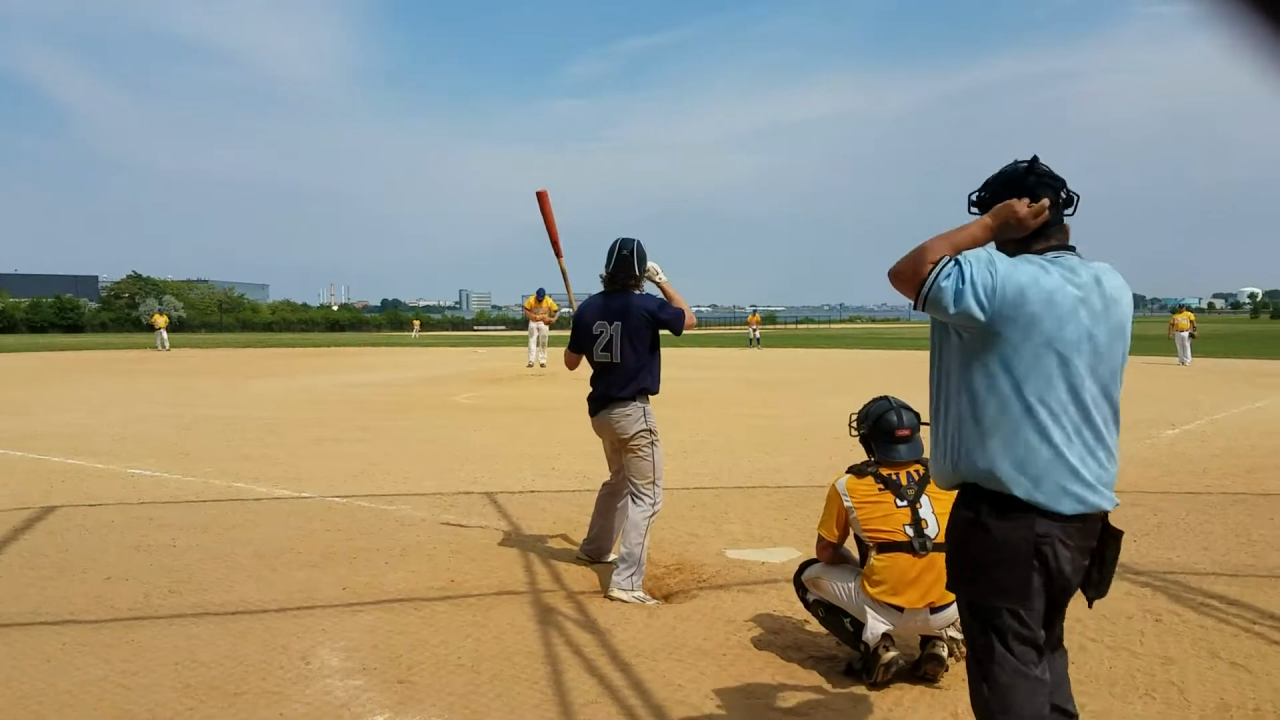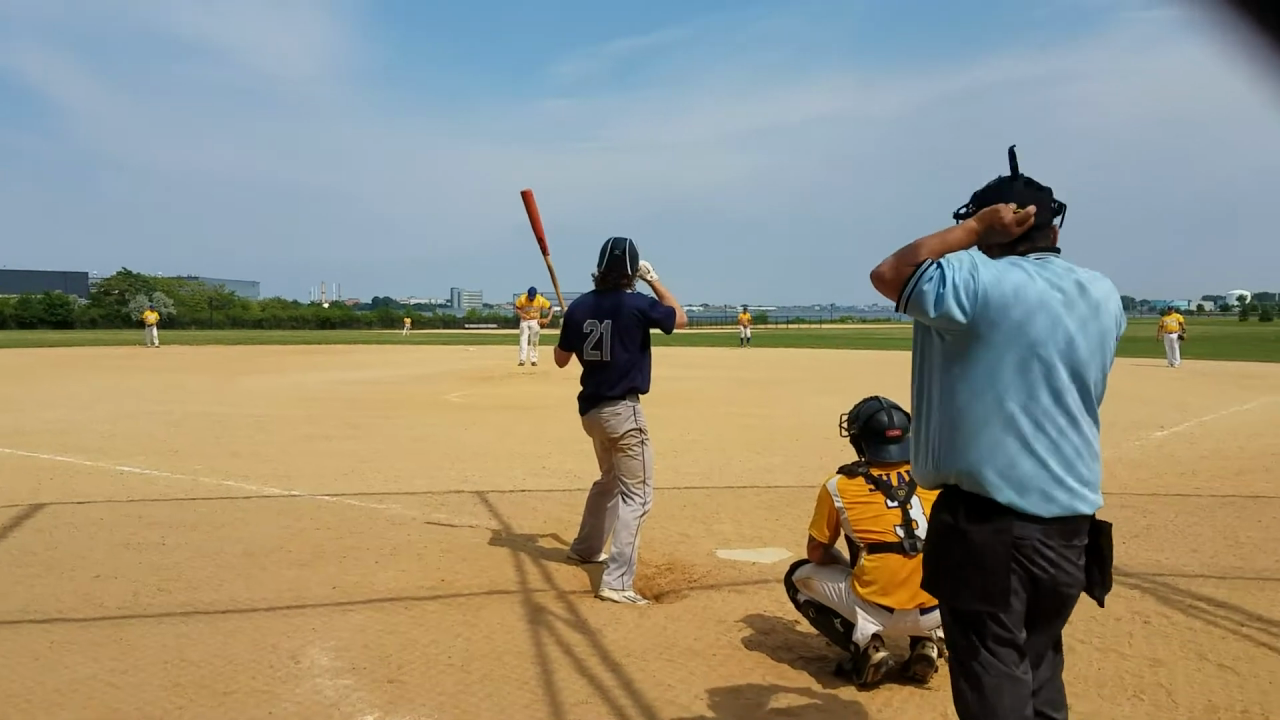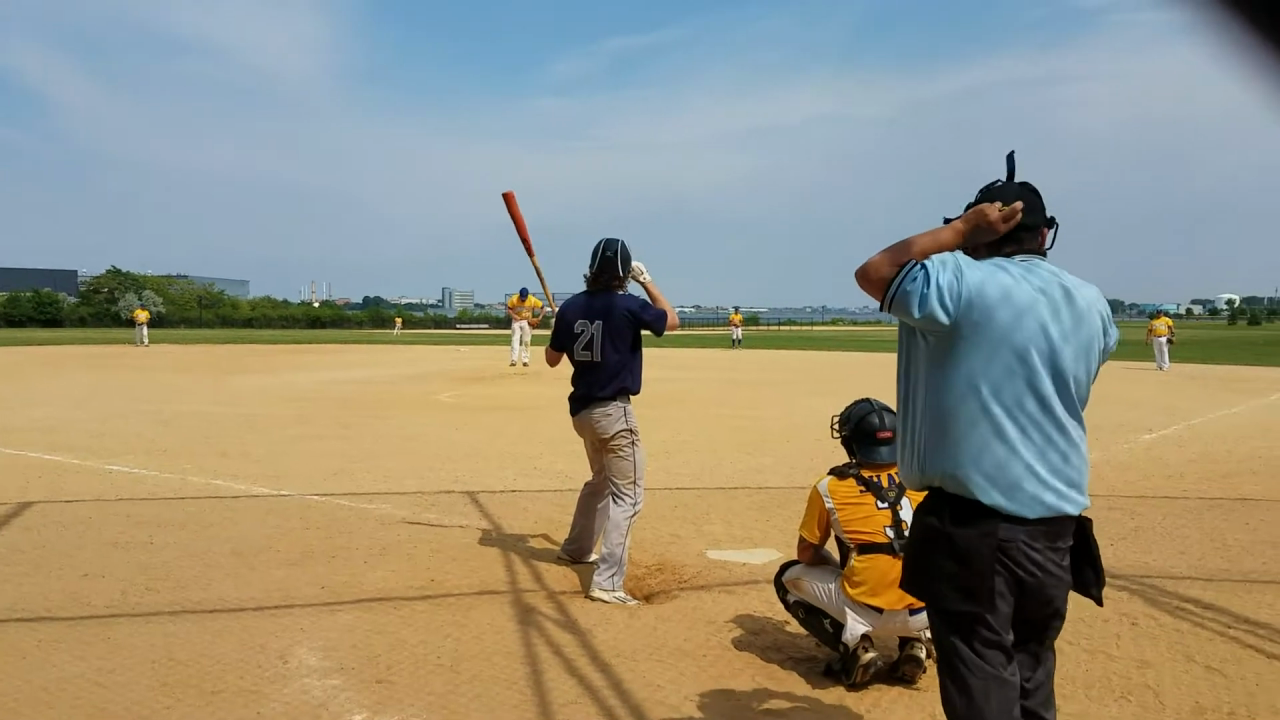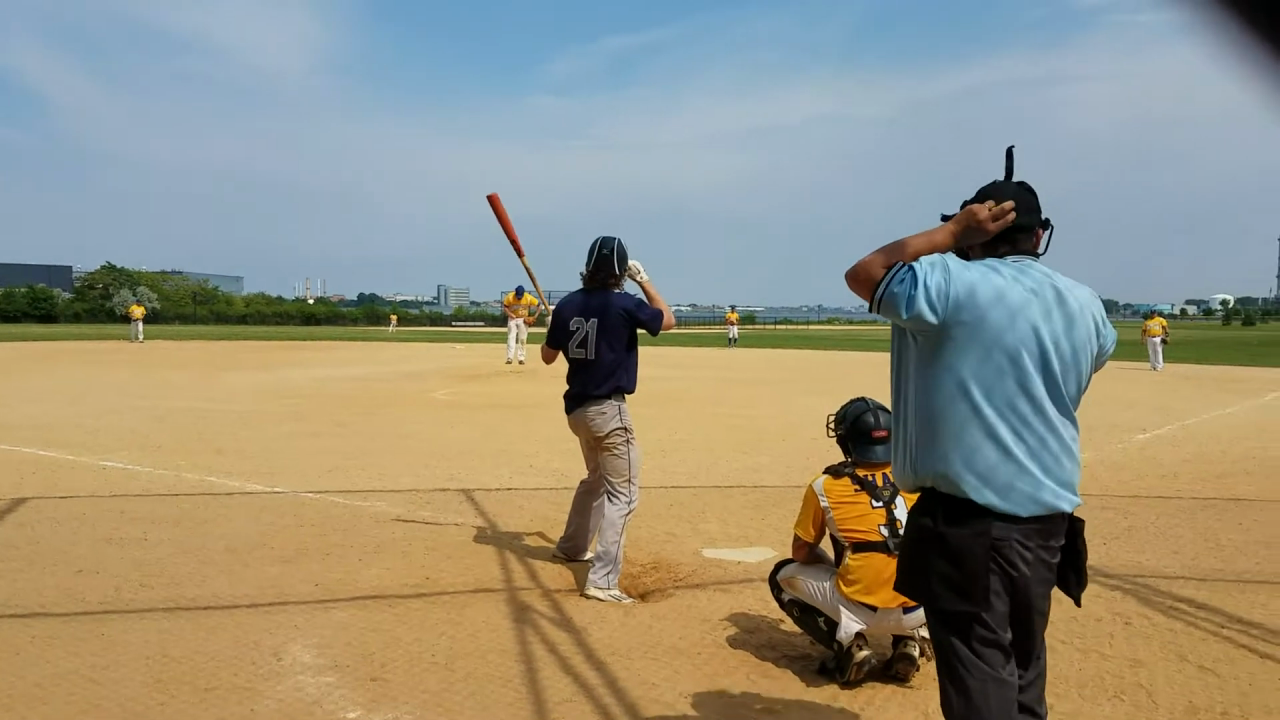
dt=0.1s
person 1, frame 1
left shoulder: (997, 279)
right shoulder: (1113, 286)
left elbow: (907, 273)
left wrist: (989, 224)
left hip: (1005, 515)
right hip: (1083, 511)
left knee: (1009, 666)
right knee: (1040, 648)
person 1, frame 2
left shoulder: (976, 280)
right shoulder: (1102, 293)
left elbow: (887, 275)
left wrist: (971, 231)
left hip: (985, 519)
right hip: (1069, 518)
left knee: (992, 672)
right knee: (1038, 663)
person 1, frame 3
left shoulder: (963, 282)
right shoulder: (1090, 300)
left elbow: (872, 273)
left wrist: (960, 232)
left hip: (971, 521)
right hip: (1055, 520)
right knee: (1029, 667)
person 1, frame 4
left shoulder: (952, 282)
right shoulder: (1083, 300)
left elbow: (862, 275)
left wrist: (949, 233)
left hip: (966, 520)
right hip: (1047, 516)
left knee: (978, 671)
right knee: (1021, 661)
person 2, frame 1
left shoulder: (588, 308)
right shoulder: (646, 306)
left elbow: (571, 362)
right elbow: (689, 320)
right wrist: (662, 281)
left hip: (601, 410)
right hip: (632, 411)
left knee: (619, 479)
right knee: (646, 495)
left ankle: (595, 548)
right ankle: (626, 582)
person 2, frame 2
left shoulder: (579, 307)
right shoulder: (637, 305)
left elbow: (561, 359)
right elbow: (680, 318)
right wrist: (653, 279)
left hip: (591, 408)
right hip: (622, 410)
left knee: (610, 479)
right knee: (636, 494)
left ankle: (585, 548)
right ankle: (617, 582)
person 2, frame 3
left shoulder: (570, 307)
right shoulder: (628, 306)
left elbow: (552, 359)
right elbow: (672, 321)
right wrist: (646, 280)
left hip: (582, 409)
right hip: (613, 411)
left knee: (601, 479)
right knee: (627, 495)
left ankle: (575, 549)
right ankle: (607, 582)
person 2, frame 4
left shoulder: (567, 305)
right shoulder: (624, 305)
left elbow: (548, 356)
right elbow: (668, 321)
right wrist: (643, 280)
left hip: (577, 407)
right hip: (608, 409)
left knee: (596, 477)
right knee: (622, 493)
left ankle: (571, 546)
right ankle: (602, 580)
person 3, frame 1
left shoulder: (848, 486)
left elbow: (825, 553)
left hip: (886, 611)
right hip: (945, 611)
left knee: (808, 575)
left ankle: (876, 646)
right ankle: (938, 641)
person 3, frame 2
left shoulder: (839, 486)
left elbow: (817, 553)
left hip: (876, 611)
right hip: (934, 612)
left knee: (799, 576)
left ankle: (865, 647)
right ankle: (925, 642)
person 3, frame 3
left shoulder: (829, 488)
left elbow: (807, 554)
left hip: (865, 612)
right hip: (923, 613)
left knee: (789, 576)
left ankle: (854, 647)
right ankle: (914, 643)
person 3, frame 4
left shoulder: (825, 486)
left elbow: (801, 552)
left hip: (860, 610)
right hip: (917, 611)
left knee: (783, 575)
left ankle: (849, 644)
right ankle: (908, 641)
